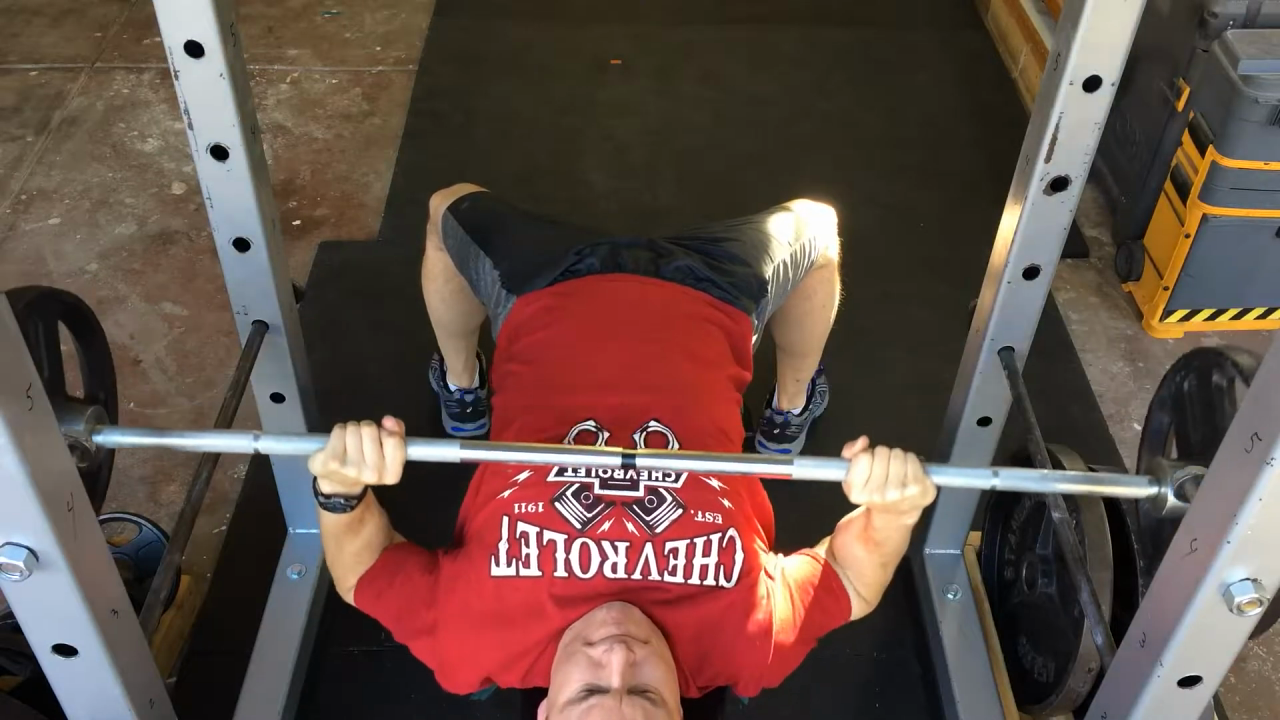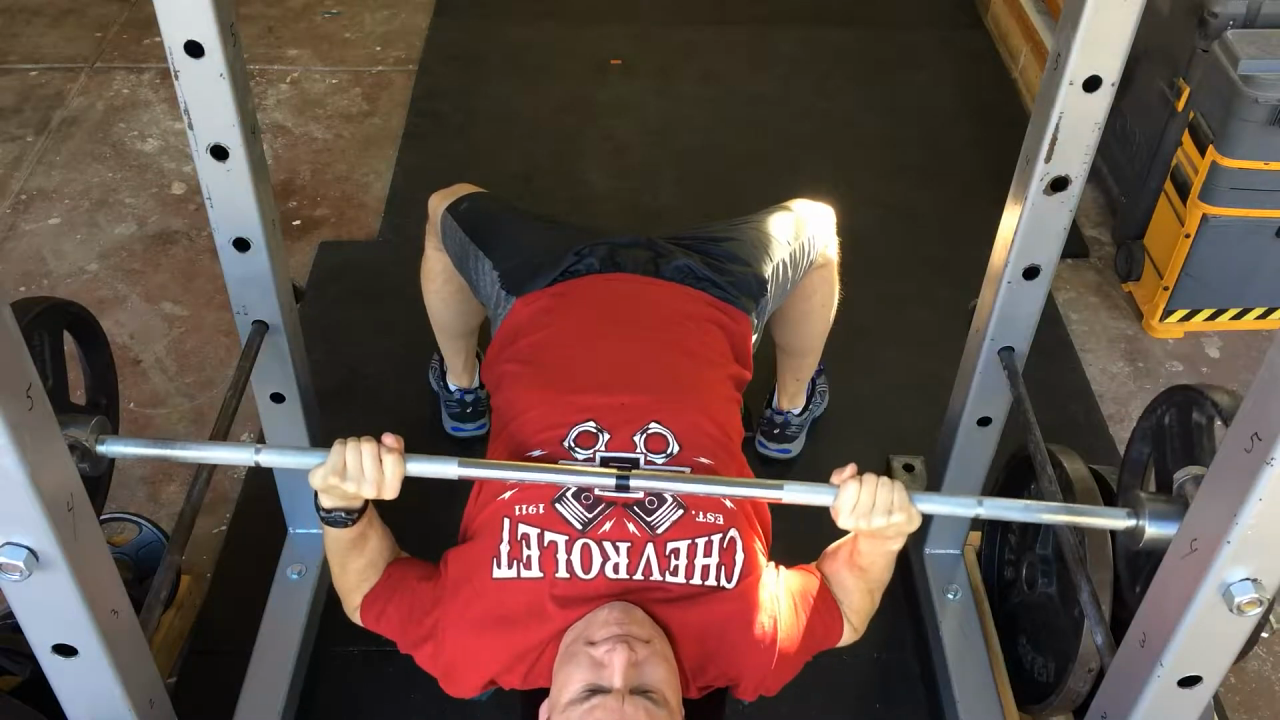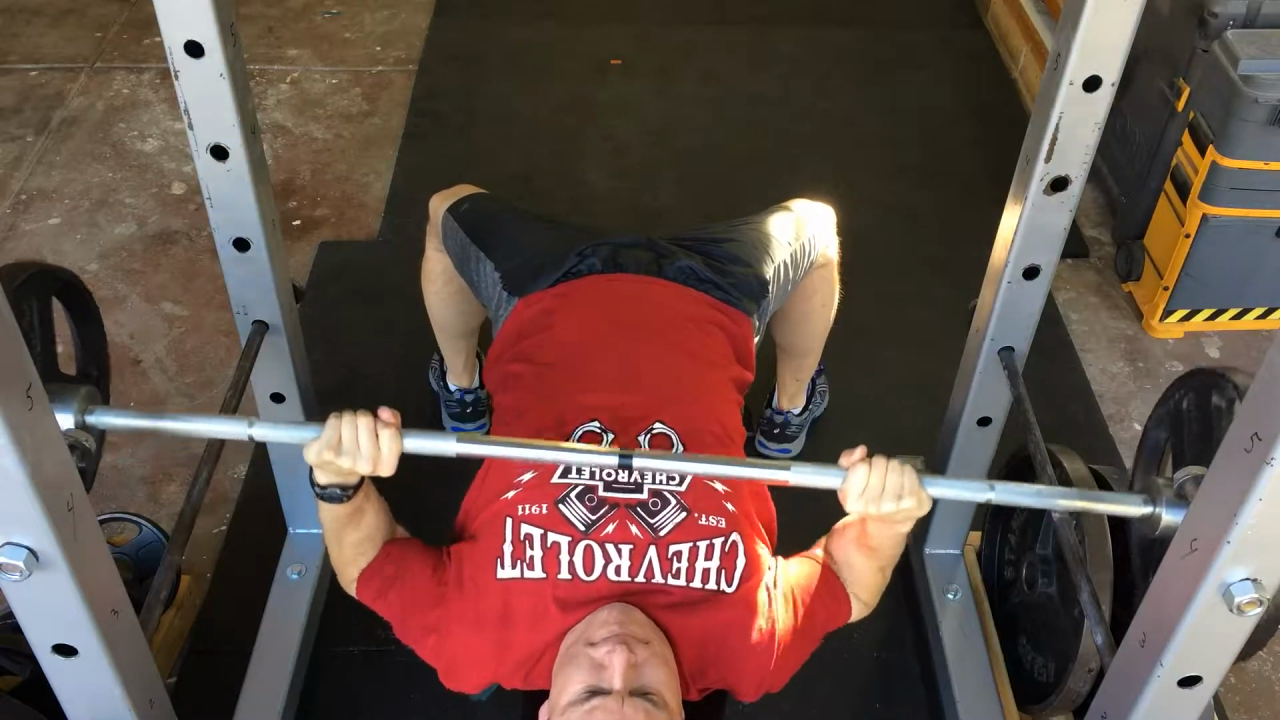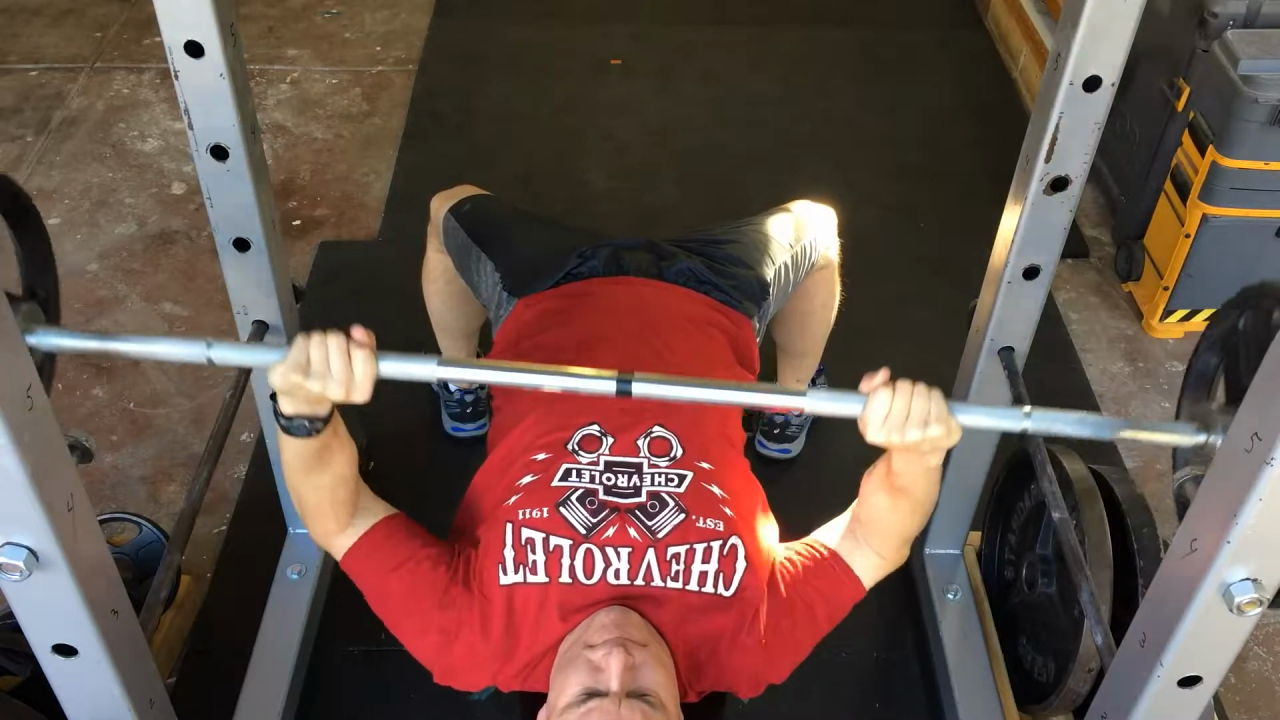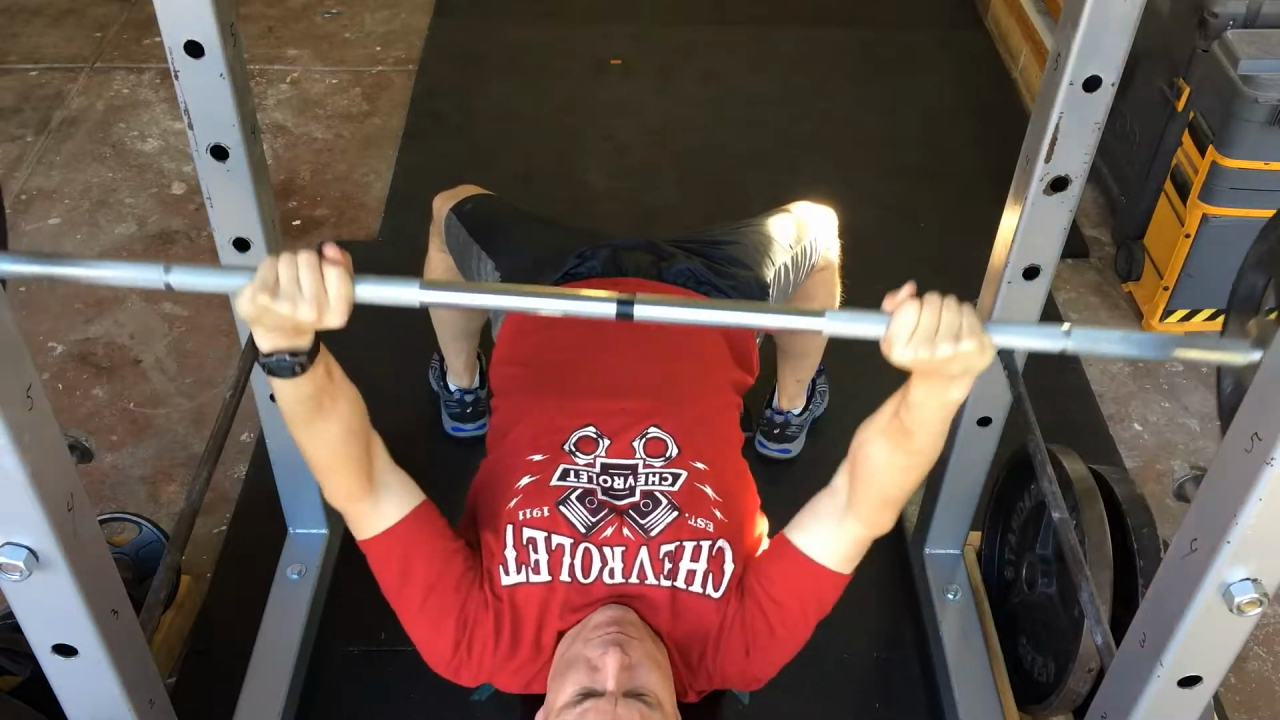
dt=0.3s
person 1, frame 1
left shoulder: (472, 638)
right shoulder: (743, 641)
left elbow: (362, 575)
right elbow: (855, 580)
left wrist: (341, 491)
right wrist: (891, 512)
left knee: (455, 208)
right knee: (811, 223)
person 1, frame 2
left shoulder: (474, 641)
right shoulder: (744, 643)
left elbow: (366, 591)
right elbow: (847, 609)
left wrist: (342, 503)
right wrist: (880, 536)
left knee: (453, 208)
right knee: (811, 223)
person 1, frame 3
left shoulder: (478, 638)
right shoulder: (743, 646)
left elbow: (362, 555)
right elbow: (856, 575)
left wrist: (338, 478)
right wrist: (887, 513)
left knee: (453, 210)
right knee: (810, 222)
person 1, frame 4
left shoulder: (473, 641)
right shoulder: (745, 643)
left elbow: (340, 517)
right elbow: (876, 538)
left wrist: (305, 409)
right wrist: (918, 449)
left knee: (456, 208)
right knee: (811, 224)
person 1, frame 5
left shoulder: (478, 645)
right shoulder: (739, 648)
left elbow: (363, 487)
right elbow: (859, 507)
left wrist: (289, 344)
right wrist: (939, 377)
left knee: (456, 207)
right knee: (812, 224)
